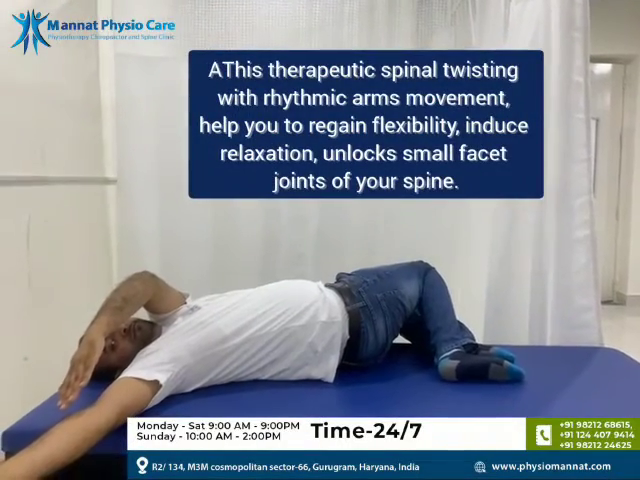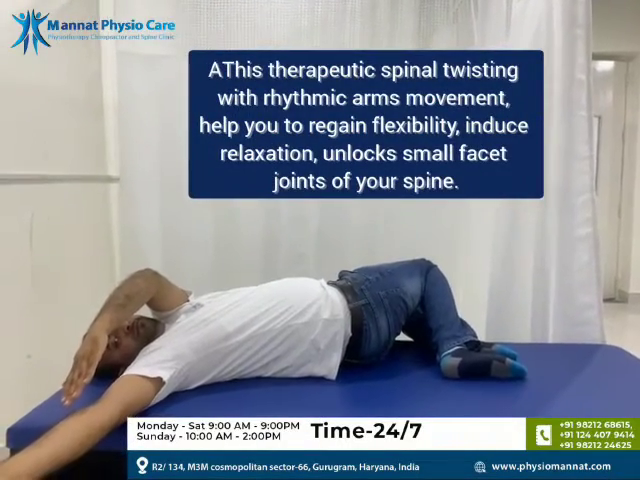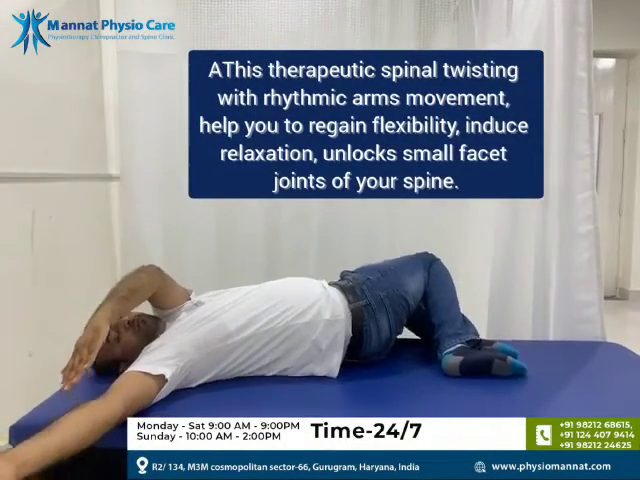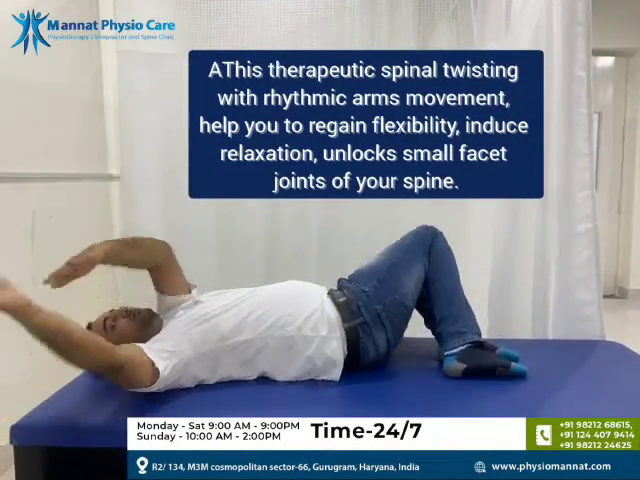
dt=0.4s
person 1, frame 1
left shoulder: (173, 319)
right shoulder: (155, 367)
left elbow: (143, 281)
right elbow: (101, 417)
left wrist: (96, 327)
left hip: (336, 306)
right knee: (422, 274)
left ankle: (454, 351)
right ankle: (456, 352)
person 1, frame 2
left shoulder: (176, 317)
right shoulder: (157, 365)
left elbow: (147, 277)
right elbow: (105, 413)
left wrist: (100, 322)
left hip: (338, 302)
right knee: (425, 271)
left ankle: (455, 348)
right ankle: (458, 348)
person 1, frame 3
left shoulder: (177, 315)
right shoulder: (160, 361)
left elbow: (151, 275)
right elbow: (109, 409)
left wrist: (102, 312)
left hip: (339, 302)
right hip: (352, 315)
left knee: (422, 279)
right knee: (427, 266)
left ankle: (458, 346)
right ankle: (460, 347)
person 1, frame 4
left shoulder: (174, 318)
right shoulder: (160, 359)
left elbow: (161, 255)
right elbow: (109, 359)
left wrist: (101, 251)
left hip: (331, 311)
right hip: (347, 329)
left knee: (421, 246)
right knee: (427, 240)
left ankle: (462, 350)
right ankle: (464, 350)
